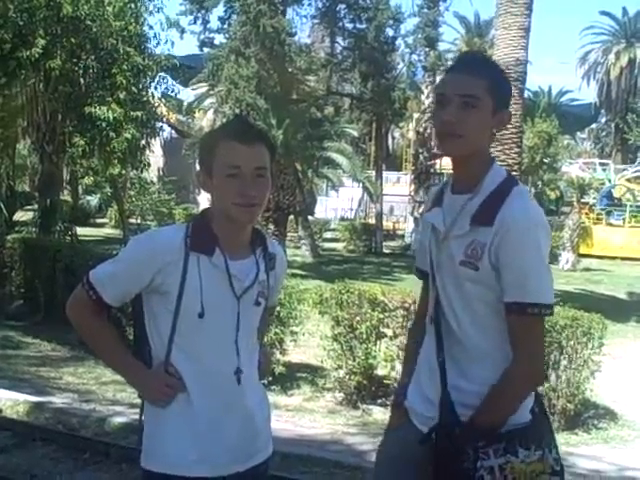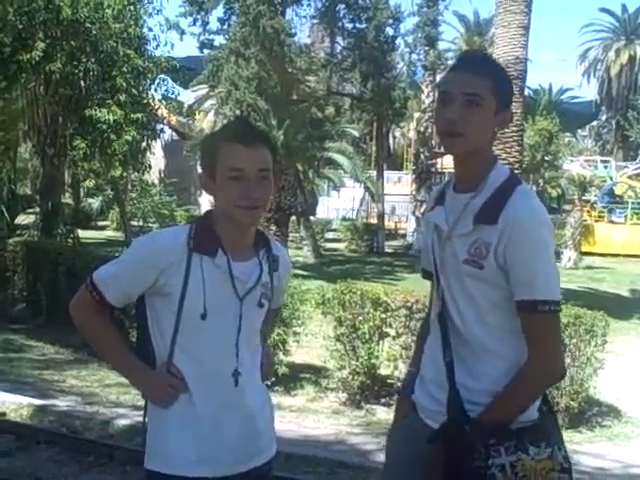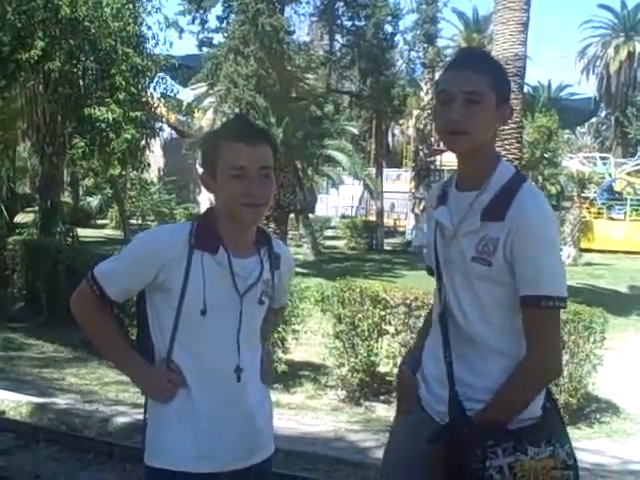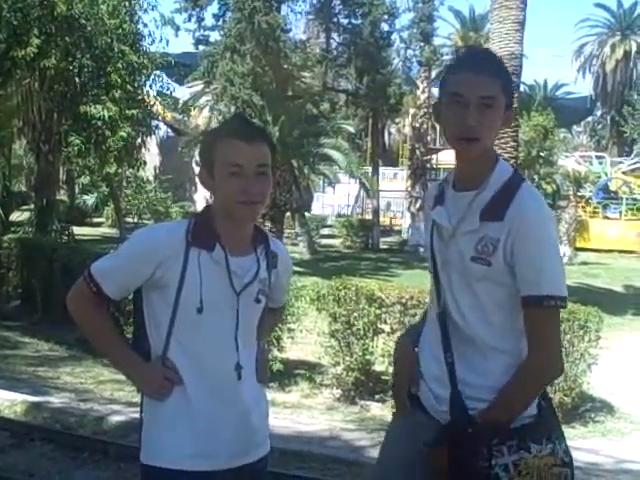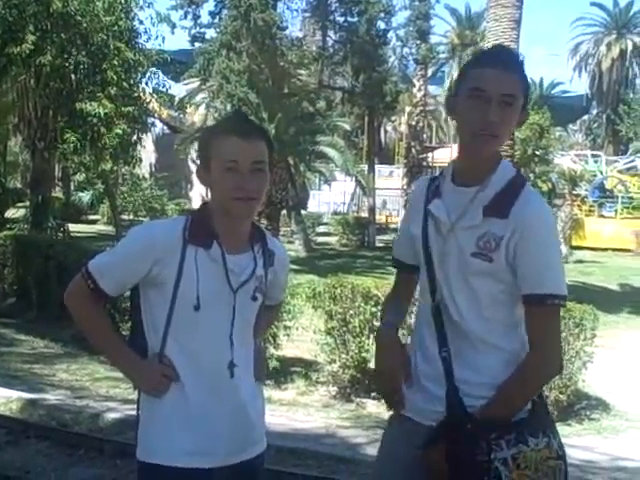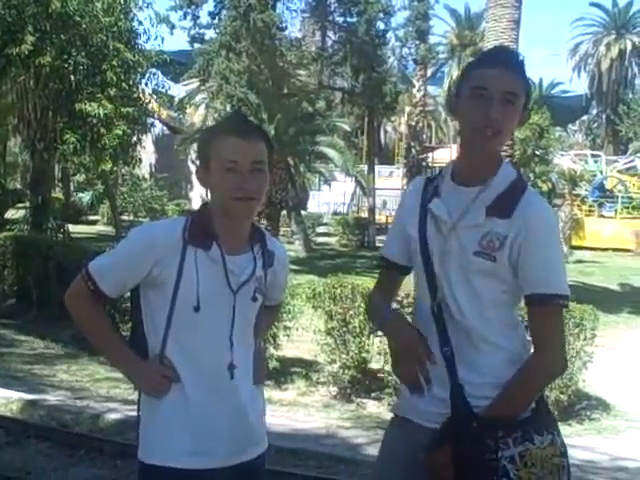
dt=0.2s
person 1, frame 1
left shoulder: (516, 216)
right shoulder: (435, 205)
left elbow: (530, 364)
left wrist: (469, 439)
right wrist: (402, 395)
left hip: (489, 430)
right hip: (421, 415)
person 1, frame 2
left shoulder: (520, 214)
right shoulder: (438, 203)
left elbow: (548, 362)
left wrist: (475, 434)
right wrist: (409, 390)
left hip: (494, 429)
right hip: (427, 414)
person 1, frame 3
left shoulder: (526, 210)
right shoulder: (439, 200)
left elbow: (546, 359)
left wrist: (476, 432)
right wrist: (411, 364)
left hip: (500, 426)
right hip: (429, 409)
person 1, frame 4
left shoulder: (525, 211)
right shoulder: (436, 199)
left elbow: (547, 359)
left wrist: (476, 435)
right wrist: (409, 342)
left hip: (498, 425)
right hip: (426, 405)
person 1, frame 5
left shoulder: (528, 212)
right shoulder: (423, 195)
left elbow: (547, 357)
right wrist: (387, 334)
left hip: (493, 423)
right hip: (416, 412)
person 1, frame 6
left shoulder: (531, 214)
right shoulder: (419, 195)
left elbow: (551, 356)
right elbow: (380, 295)
right wrist: (395, 329)
left hip: (495, 424)
right hip: (416, 413)
person 2, frame 1
left shoulder: (273, 257)
right shoulder: (158, 249)
right elbow: (82, 308)
left wrist: (254, 352)
right wrist: (139, 376)
left hip: (252, 450)
person 2, frame 2
left shoulder: (277, 260)
right shoulder: (162, 250)
right elbow: (85, 308)
left wrist: (258, 352)
right wrist: (141, 376)
left hip: (255, 450)
person 2, frame 3
left shoulder: (278, 258)
right shoulder: (163, 246)
right elbow: (85, 303)
left wrist: (261, 350)
right wrist: (141, 372)
left hip: (254, 448)
person 2, frame 4
left shoulder: (276, 257)
right shoulder: (160, 244)
right elbow: (82, 300)
left wrist: (256, 348)
right wrist: (136, 369)
left hip: (250, 447)
person 2, frame 5
left shoulder: (273, 255)
right shoulder: (157, 240)
right elbow: (80, 297)
left wrist: (252, 346)
right wrist: (133, 366)
left hip: (246, 444)
person 2, frame 6
left shoulder: (273, 255)
right shoulder: (157, 241)
right elbow: (80, 297)
left wrist: (254, 347)
right wrist: (133, 367)
left hip: (247, 445)
